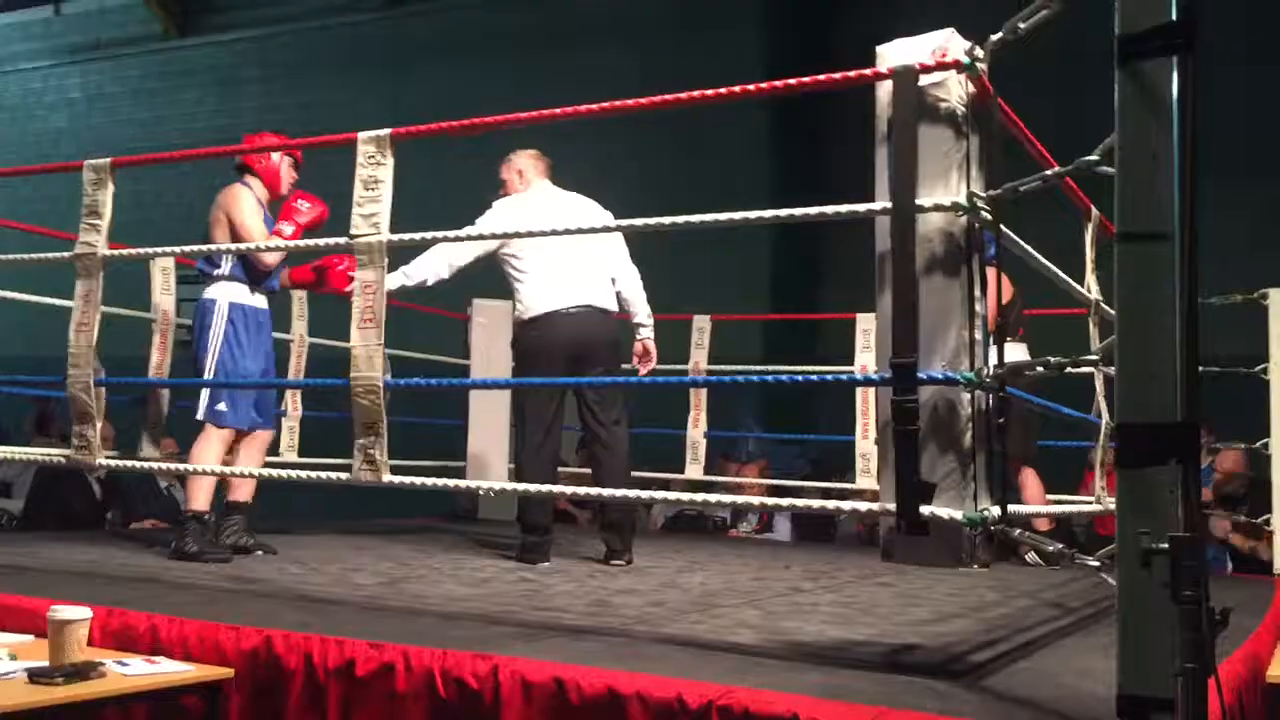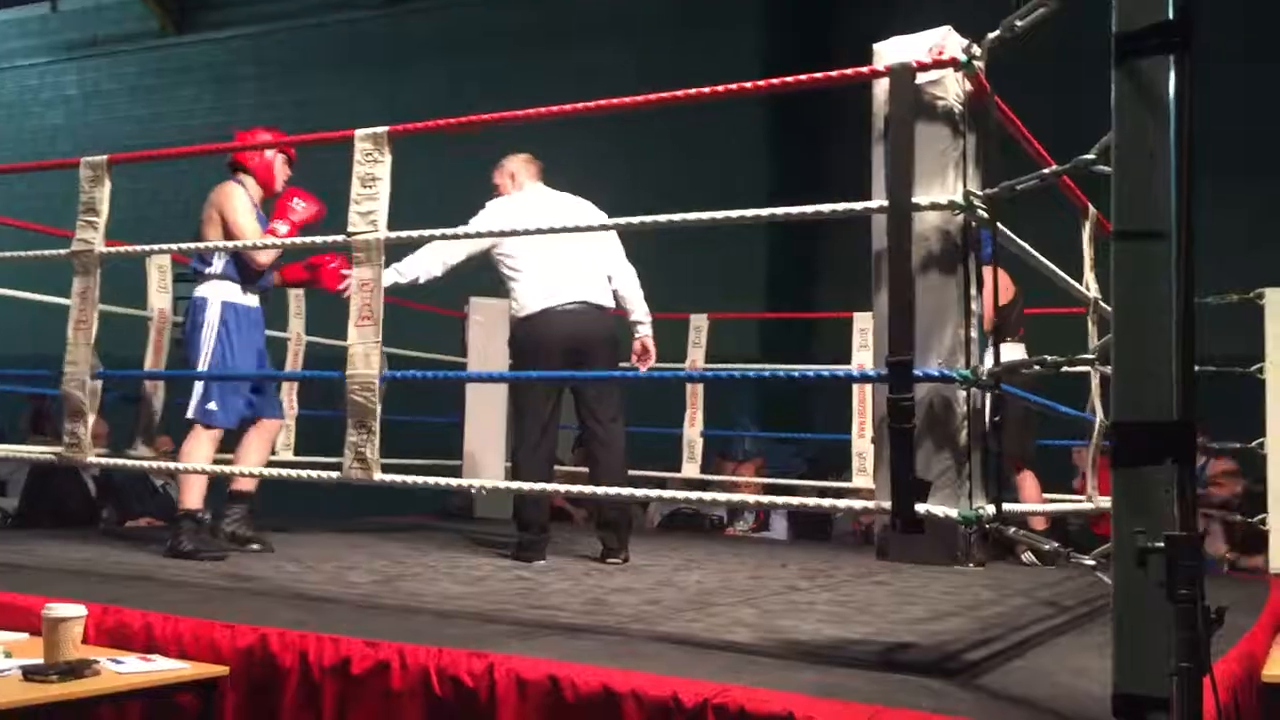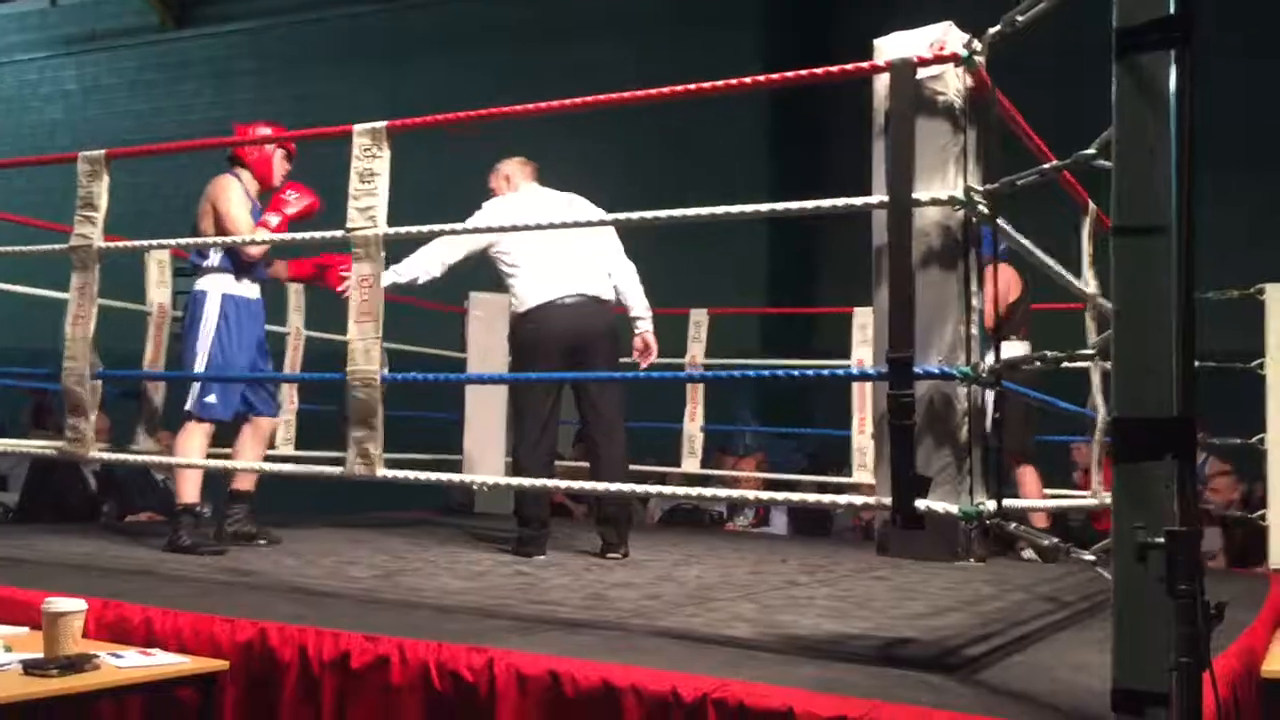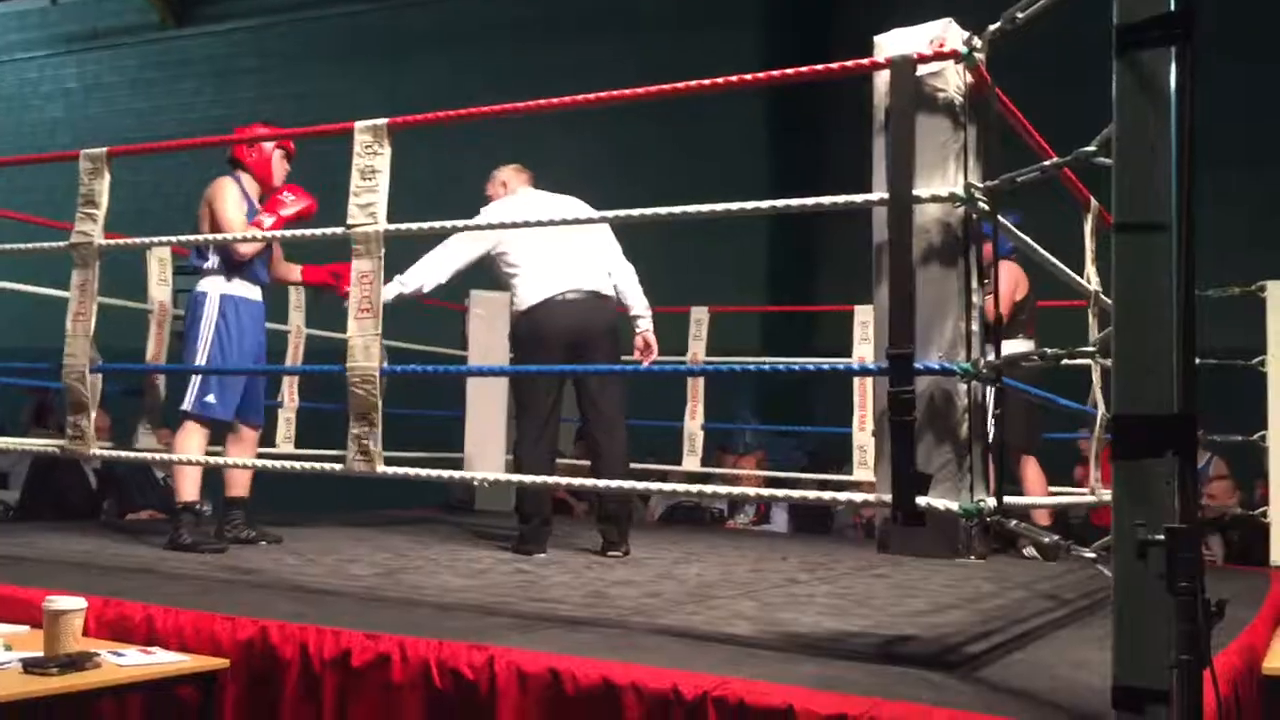
dt=0.1s
person 1, frame 1
left shoulder: (258, 206)
right shoulder: (238, 194)
left elbow: (274, 275)
right elbow: (266, 257)
left wrist: (317, 273)
right wrist: (295, 221)
left hip: (253, 317)
right hip: (230, 312)
left knee: (258, 427)
right knee: (221, 424)
left ankle: (233, 524)
right ankle: (192, 532)
person 1, frame 2
left shoulder: (253, 204)
right shoulder: (231, 193)
left elbow: (265, 270)
right elbow: (259, 254)
left wrist: (310, 270)
right wrist: (290, 220)
left hip: (244, 317)
right hip: (222, 312)
left knee: (269, 415)
right knee: (209, 421)
left ankle: (233, 513)
right ankle: (186, 531)
person 1, frame 3
left shoulder: (251, 199)
right shoulder: (227, 185)
left elbow: (261, 266)
right elbow: (251, 248)
right wrist: (283, 212)
left hip: (246, 309)
right hip: (220, 305)
left knee: (262, 414)
right knee: (202, 415)
left ankle: (237, 515)
right ankle: (185, 525)
person 1, frame 4
left shoulder: (266, 203)
right shoulder: (226, 188)
left elbow: (279, 269)
right elbow: (241, 246)
left wrist: (330, 276)
right wrist: (277, 213)
left hip: (249, 310)
right hip: (220, 305)
left knee: (248, 423)
right knee: (202, 415)
left ankle: (234, 520)
right ankle: (185, 523)
person 2, frame 1
left shoulder: (508, 213)
right shoulder: (592, 209)
left elbow: (450, 254)
right elbow: (626, 274)
left wrist: (387, 281)
right wrist: (644, 330)
left hip: (544, 329)
right hip: (599, 325)
left knee: (538, 436)
right knee: (609, 432)
left ankle: (536, 543)
right ankle: (619, 544)
person 2, frame 2
left shoulder: (502, 211)
right shoulder: (586, 208)
left elbow: (443, 253)
right elbow: (622, 272)
left wrist: (383, 277)
right wrist: (642, 327)
left hip: (540, 326)
right hip: (595, 322)
left knee: (534, 434)
right knee: (605, 429)
left ankle: (532, 541)
right ankle: (615, 543)
person 2, frame 3
left shoulder: (500, 211)
right shoulder: (583, 206)
left elbow: (441, 252)
right elbow: (622, 267)
left wrist: (381, 278)
right wrist: (643, 323)
left hip: (541, 322)
right hip: (596, 317)
left knee: (534, 430)
right knee: (605, 424)
left ankle: (532, 537)
right ankle: (615, 538)
person 2, frame 4
left shoulder: (498, 215)
right shoulder: (578, 207)
left elbow: (444, 260)
right elbow: (621, 268)
left wrist: (386, 291)
right wrist: (643, 322)
left hip: (543, 318)
right hip: (597, 312)
left knee: (536, 427)
right knee: (607, 423)
left ankle: (534, 534)
right ankle: (616, 535)
person 3, frame 1
left shoulder: (988, 275)
right shoulder: (993, 277)
left elbow: (984, 323)
left hip: (1001, 373)
right hip: (1015, 374)
right knee: (1021, 462)
person 3, frame 2
left shoulder: (990, 274)
right shoulder: (994, 277)
left elbow: (984, 321)
right hip: (1013, 374)
right knee: (1018, 462)
right ankle: (1041, 541)
person 3, frame 3
left shoulder: (997, 271)
right shoulder: (1003, 273)
left elbow: (988, 319)
left hip: (1000, 369)
right hip: (1013, 371)
right knee: (1018, 458)
person 3, frame 4
left shoulder: (1005, 269)
right shoulder: (1002, 271)
left elbow: (996, 315)
left hip: (1005, 367)
right hip: (1016, 368)
right knee: (1024, 454)
